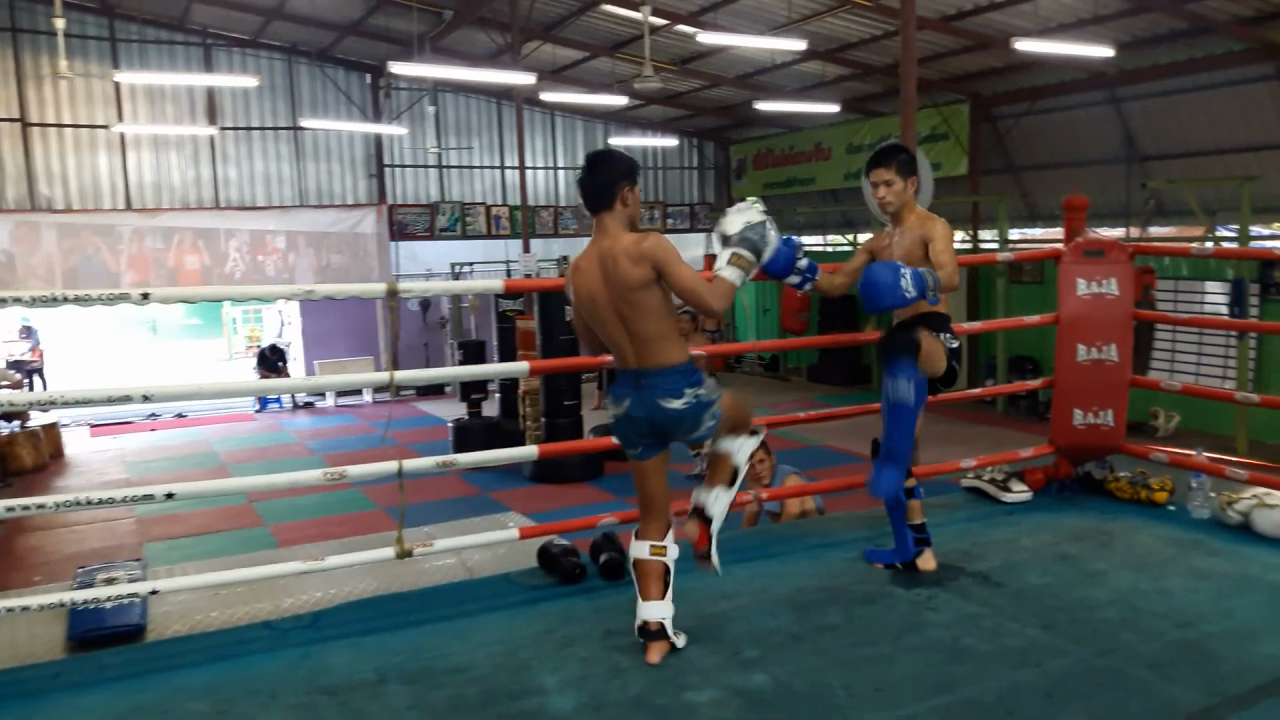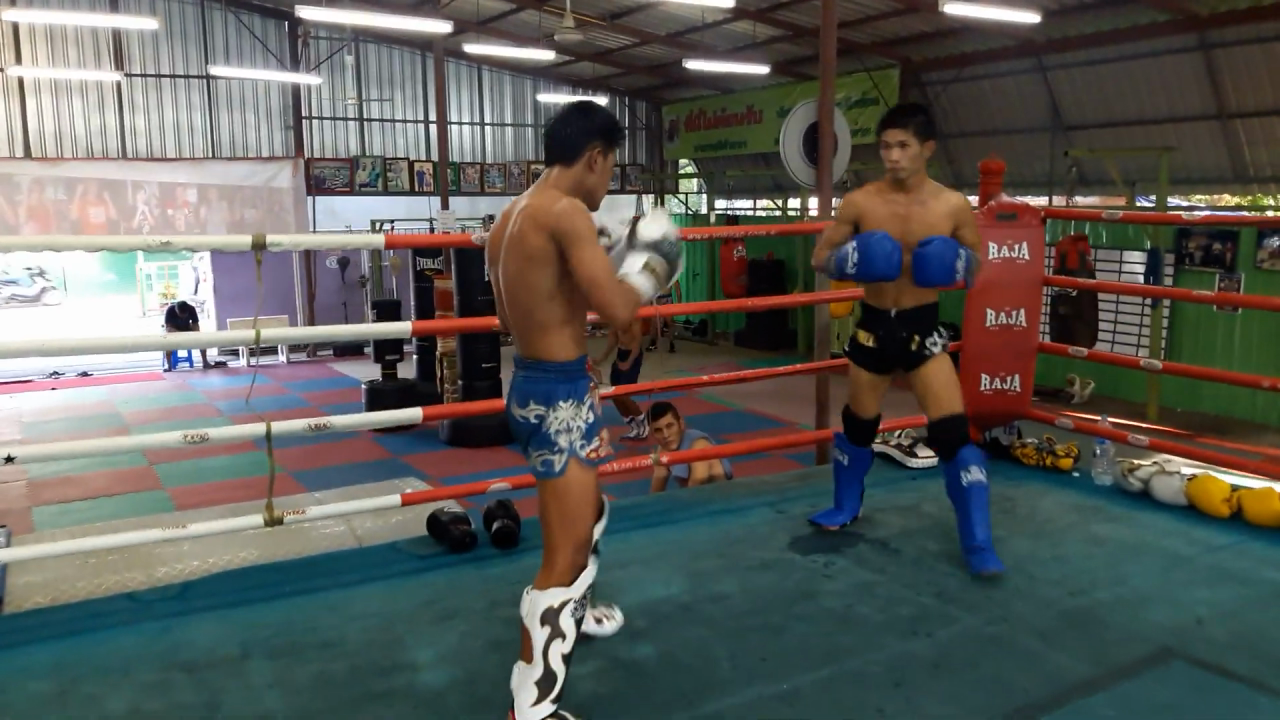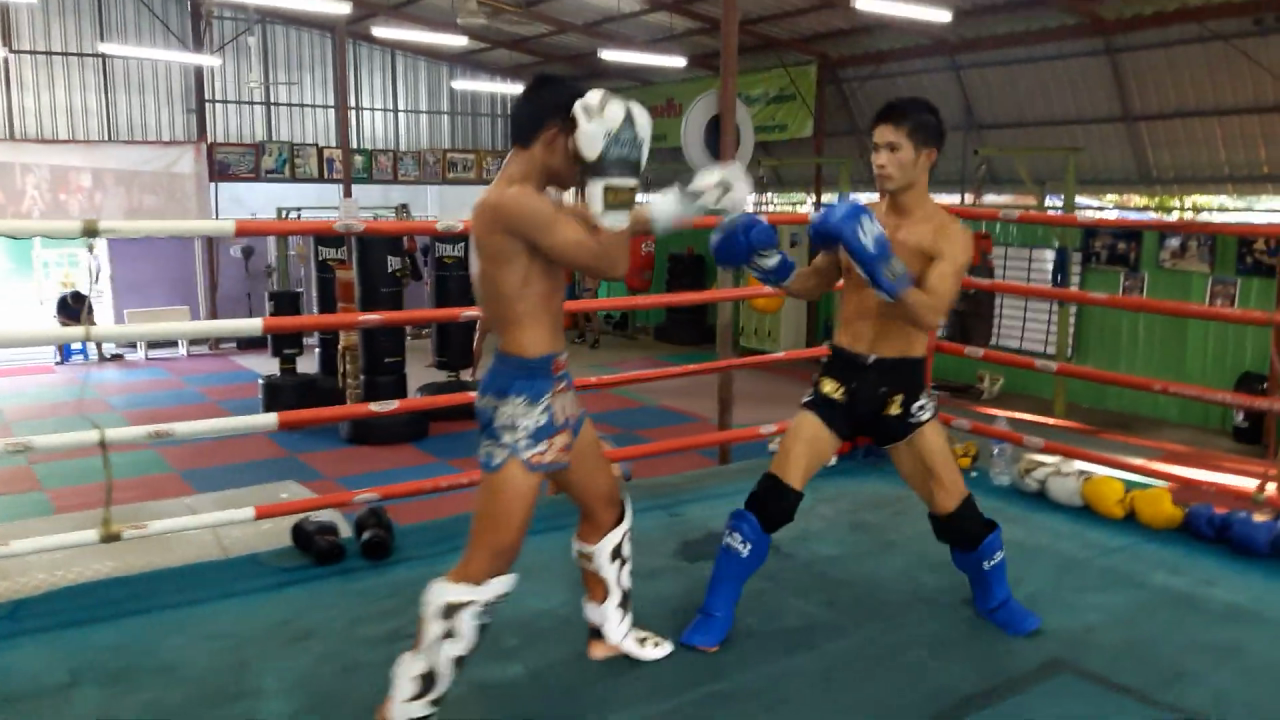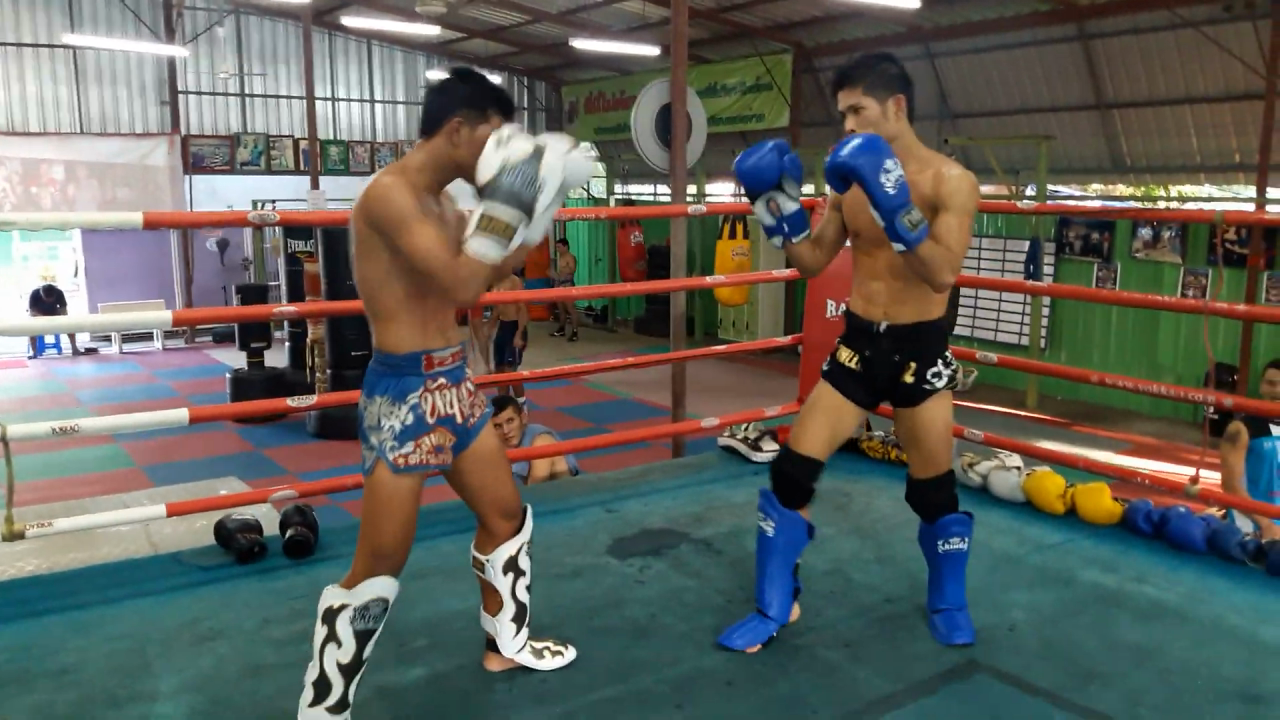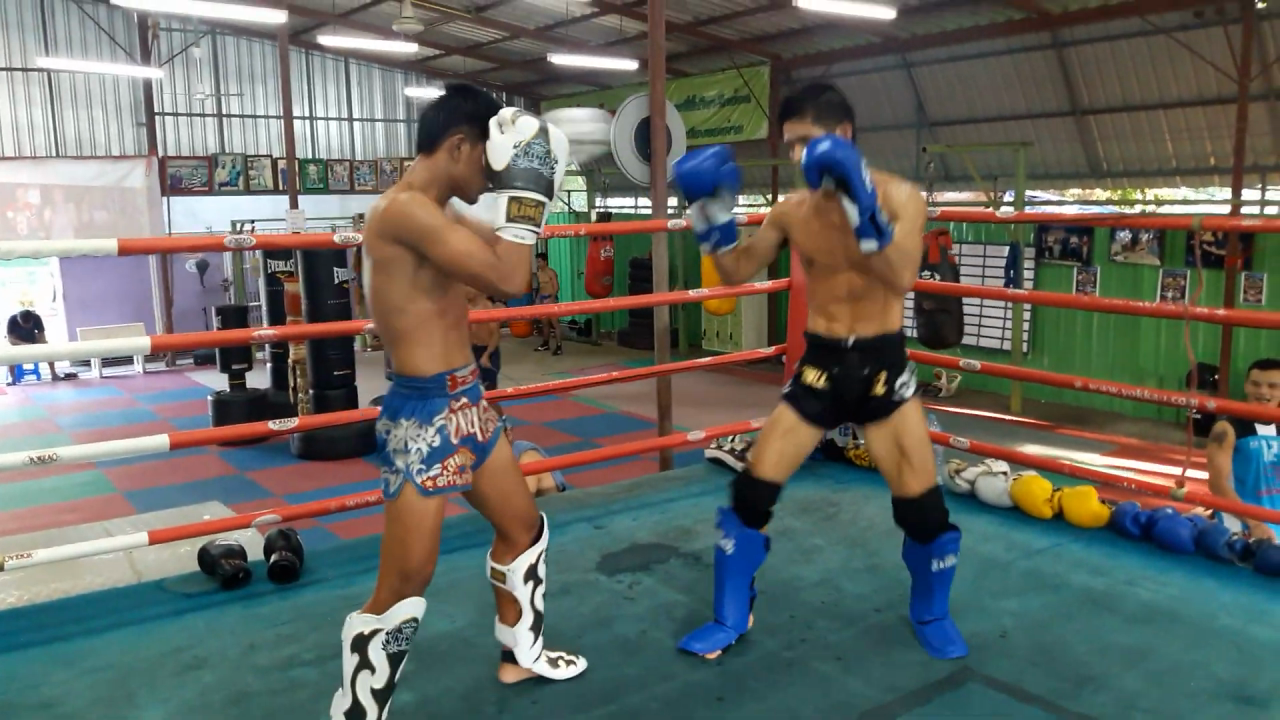
dt=1s
person 1, frame 1
left shoulder: (576, 271)
right shoulder: (647, 247)
right elbow: (713, 303)
right wrist: (741, 250)
left hip: (626, 397)
right hip: (678, 389)
left knee: (652, 516)
right knee: (743, 421)
left ankle: (655, 630)
right ankle: (706, 516)
person 1, frame 2
left shoulder: (509, 218)
right shoulder: (566, 212)
right elbow: (616, 311)
right wrist: (651, 259)
left hip: (531, 385)
right hip: (560, 395)
left knee: (587, 511)
right knee: (565, 562)
left ankle: (572, 615)
person 1, frame 3
left shoulder: (529, 199)
right shoulder: (513, 202)
left elbow: (614, 227)
right elbow: (611, 261)
left wrist: (699, 194)
right wrist: (615, 168)
left hip: (549, 388)
right hip: (522, 396)
left knee: (607, 507)
right knee: (484, 567)
left ankle: (608, 629)
person 1, frame 4
left shoulder: (437, 200)
right shoulder: (389, 192)
left elbow: (492, 269)
right elbow: (462, 285)
left wrist: (539, 201)
right wrist: (505, 195)
left hip: (455, 384)
right hip: (402, 394)
left knee: (506, 517)
right knee: (378, 567)
left ankle: (505, 642)
person 1, frame 5
left shoulder: (429, 210)
right shoulder: (406, 209)
left elbow: (486, 249)
right elbow: (508, 279)
left wrist: (531, 181)
right wrist: (524, 183)
left hip: (466, 403)
right hip: (423, 414)
left knee: (524, 529)
right knee: (402, 592)
left ankle: (520, 652)
person 2, frame 1
left shoulder: (931, 226)
right shoulder: (878, 242)
left elbow: (950, 276)
right elbow: (837, 283)
left wrist: (917, 280)
left hip: (934, 341)
right hip: (907, 353)
left knee: (898, 344)
right knee: (886, 451)
left ankle: (893, 464)
right ankle: (912, 548)
person 2, frame 2
left shoulder: (953, 206)
right shoulder: (858, 203)
left elbow: (974, 256)
right elbow: (820, 259)
left wrist: (961, 264)
right wrist: (849, 260)
left hip: (922, 328)
right hip: (872, 326)
left knee: (952, 434)
right knee: (858, 425)
left ankle: (977, 543)
right ankle: (846, 506)
person 2, frame 3
left shoulder: (948, 234)
right shoulder: (853, 222)
left elbow: (929, 314)
right elbow: (815, 285)
left wrist: (880, 263)
right wrist: (763, 257)
left hip: (901, 386)
right hip: (839, 377)
left knee: (954, 510)
right knee: (772, 499)
left ankle: (994, 598)
right ankle: (715, 613)
person 2, frame 4
left shoulder: (951, 180)
right shoulder: (849, 184)
left elbow: (945, 273)
right elbow: (811, 261)
left wrist: (895, 206)
right wrist: (778, 203)
left hip: (919, 350)
right hip: (857, 343)
left knee: (934, 490)
right knee: (792, 471)
left ankle: (948, 603)
right ankle: (775, 607)
person 2, frame 5
left shoulder: (899, 196)
right shoulder: (792, 210)
left elbow: (900, 280)
right elbow: (737, 271)
left wrist: (861, 205)
right wrist: (713, 210)
left hip: (882, 365)
right hip: (819, 365)
left knee: (922, 509)
right knee: (751, 493)
left ankle: (931, 614)
right ankle: (730, 618)
